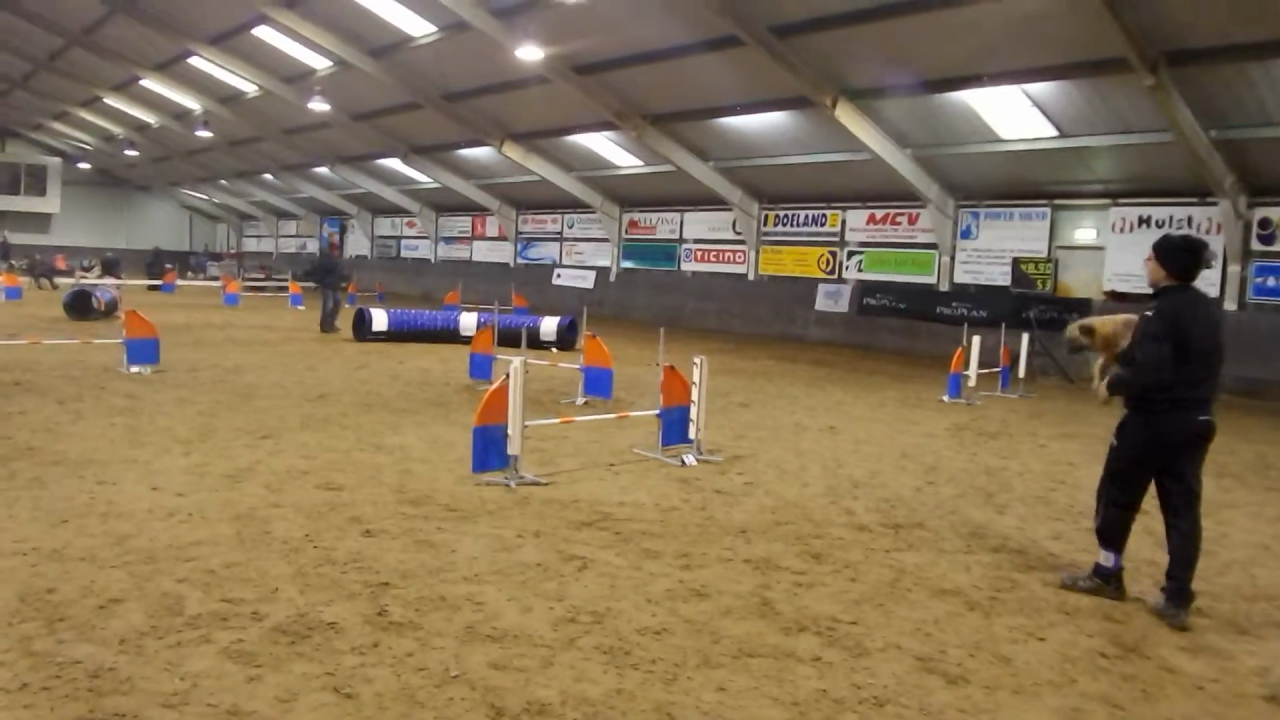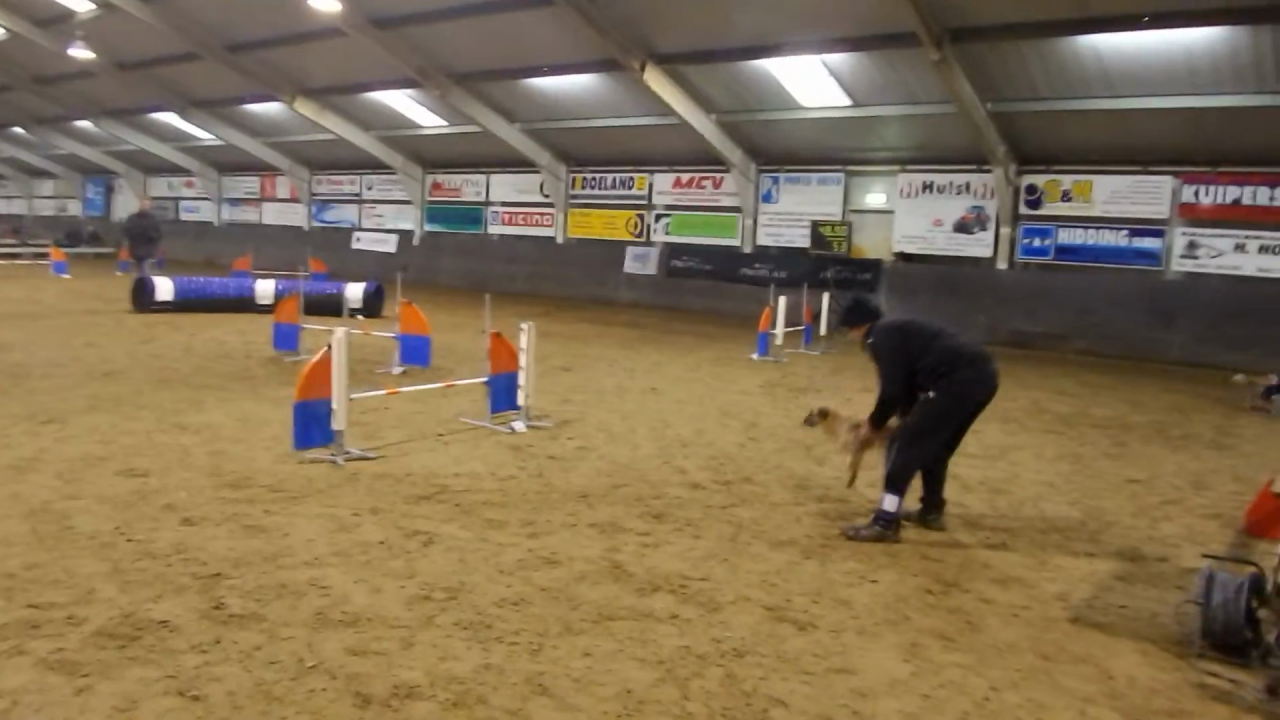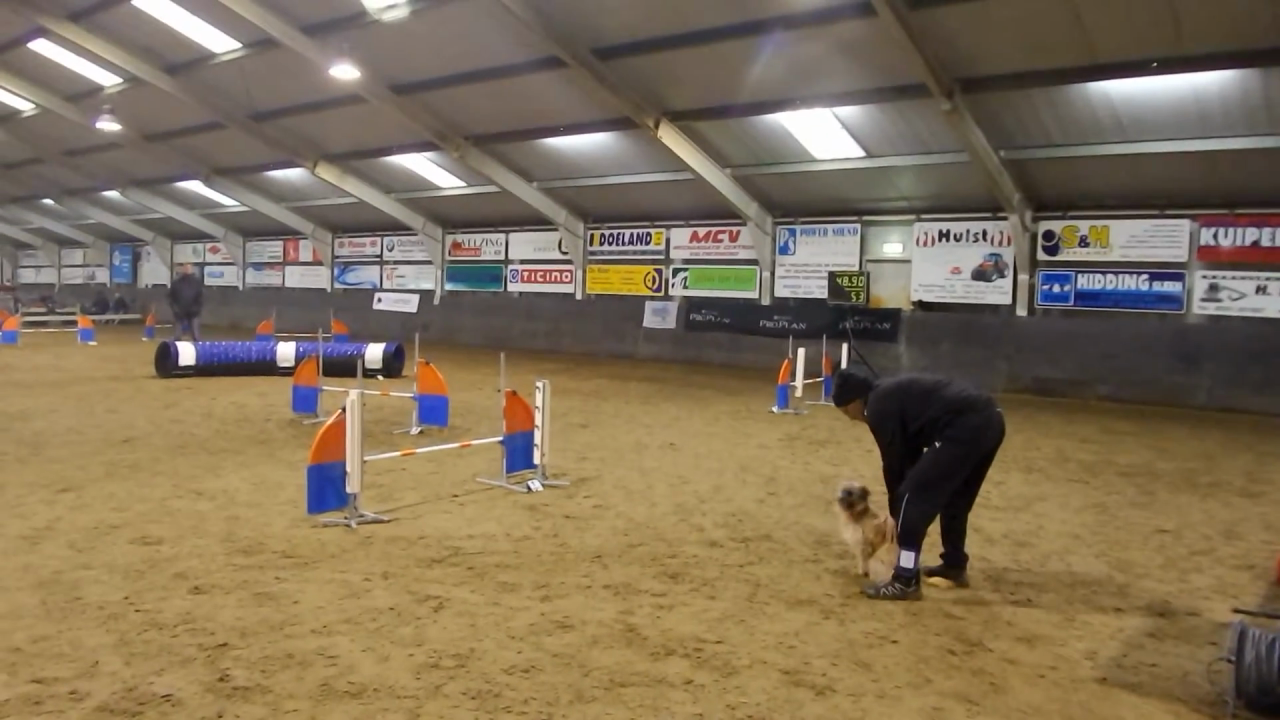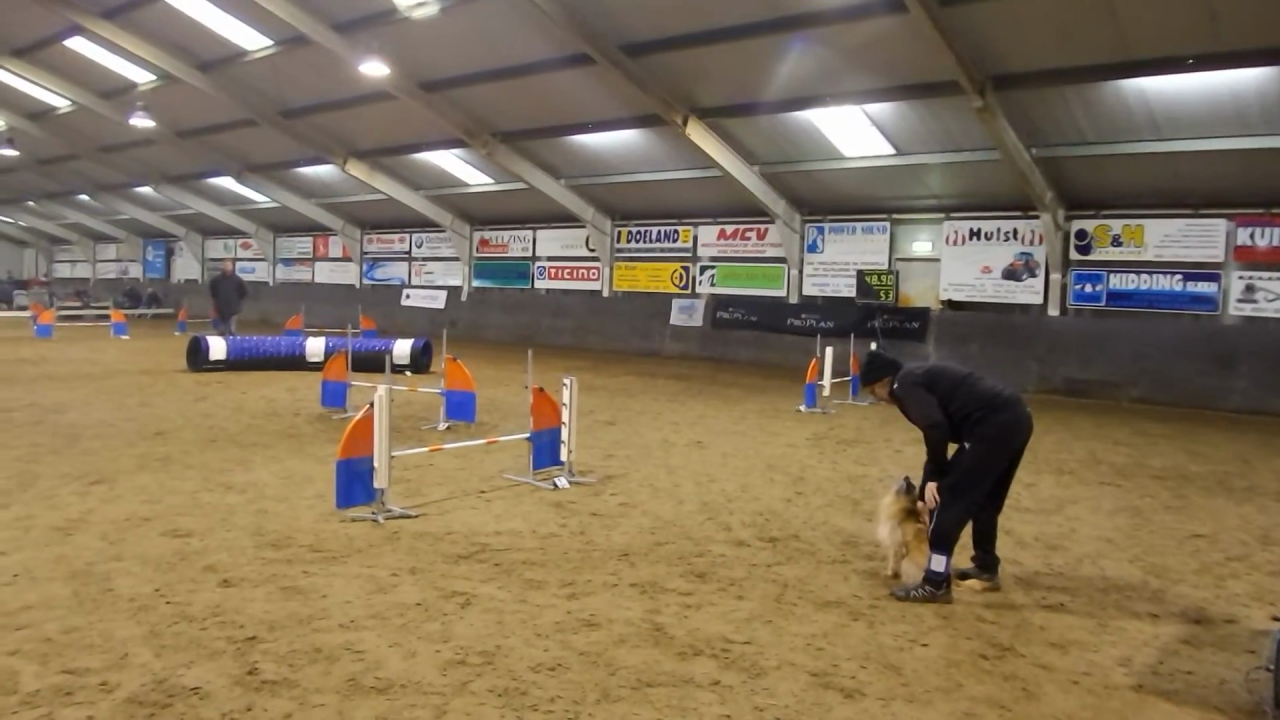
dt=1s
person 1, frame 1
left shoulder: (1160, 313)
right shoulder: (1206, 308)
left elbow: (1150, 373)
left wrist: (1112, 384)
right wrist: (1128, 357)
left hip: (1152, 422)
right hip: (1197, 423)
left knee: (1117, 497)
right knee: (1183, 509)
left ankle: (1107, 576)
right ankle: (1178, 601)
person 1, frame 2
left shoulder: (881, 338)
right shoulder: (896, 330)
left elbow: (892, 390)
right elbow: (909, 385)
left wrist: (873, 425)
right wrist: (896, 417)
left hip: (960, 380)
right hip: (983, 374)
left knee: (904, 443)
right knee: (935, 445)
left ankle: (885, 523)
right ankle: (932, 511)
person 1, frame 3
left shoulder: (879, 406)
right shoulder: (893, 393)
left elbow: (894, 462)
right elbow: (912, 453)
left wrist: (896, 511)
right wrist: (902, 509)
left hip: (965, 428)
right hip: (990, 419)
left knee: (914, 497)
right knee: (955, 498)
left ankle: (906, 581)
right ankle: (955, 567)
person 1, frame 4
left shoulder: (905, 384)
right shoulder: (919, 378)
left elbow: (936, 427)
right elbow: (937, 428)
left wrist: (934, 477)
right wrist: (925, 489)
left hip: (994, 426)
right hip: (1016, 418)
left knee: (947, 500)
right knee: (985, 499)
left ankle: (936, 583)
right ankle: (986, 569)
